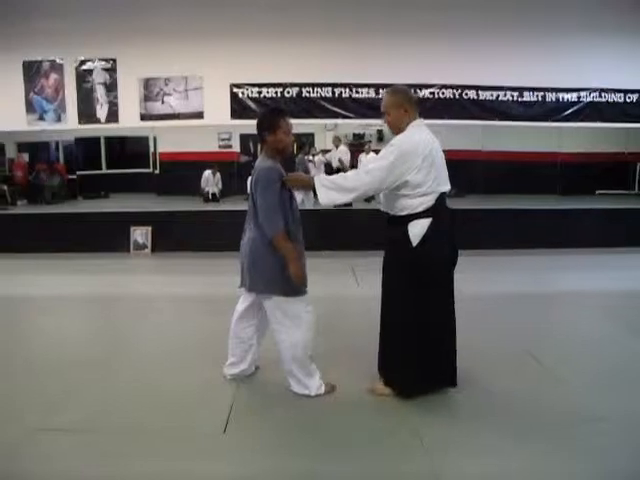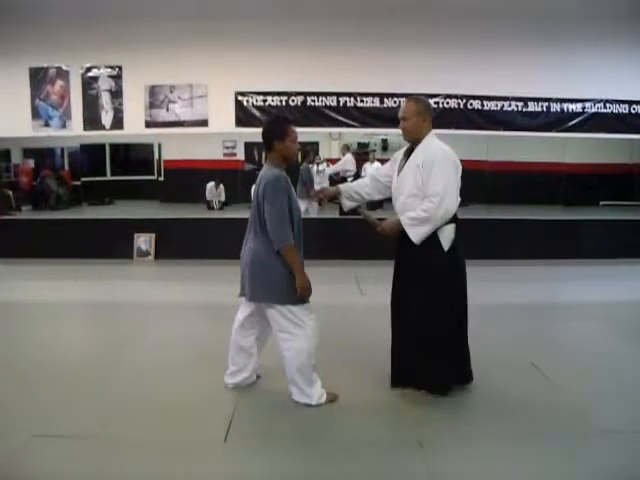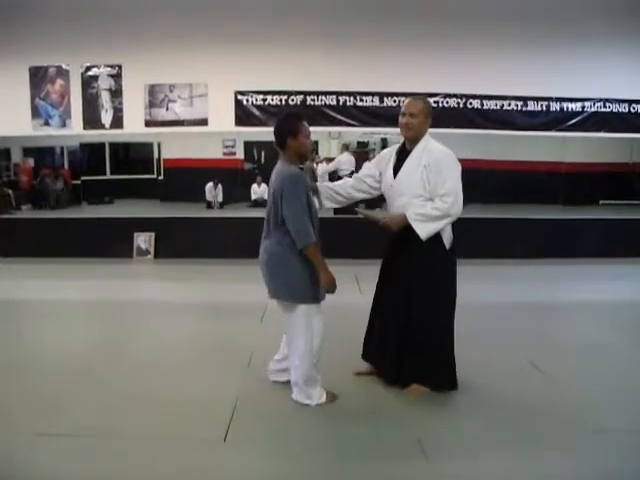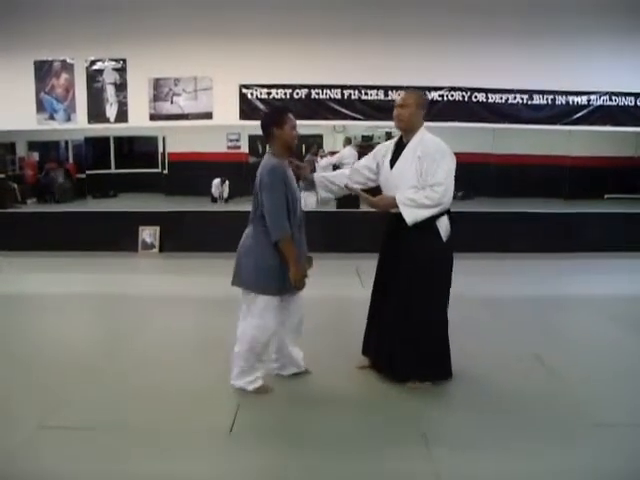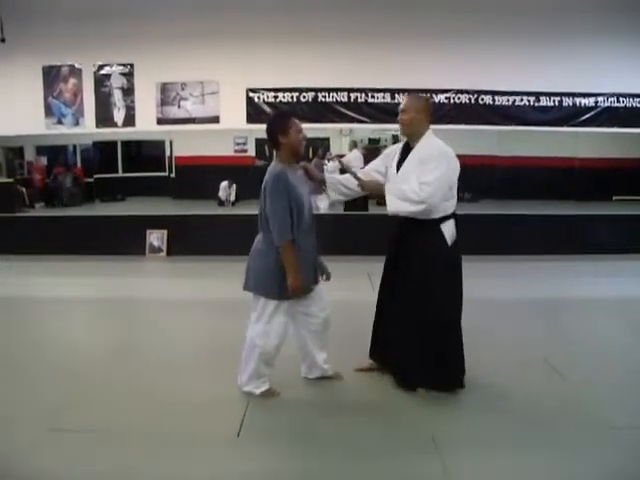
dt=0.7s
person 1, frame 1
left shoulder: (407, 145)
right shoulder: (424, 139)
left elbow: (367, 179)
left wrist: (312, 182)
left hip: (417, 235)
right hip: (431, 229)
left knee: (407, 308)
right knee: (429, 305)
left ankle: (403, 379)
right ankle: (433, 371)
person 1, frame 2
left shoulder: (439, 155)
right shoulder: (406, 155)
left elbow: (441, 206)
right elbow: (377, 182)
left wrist: (401, 223)
right wrist: (340, 190)
left hip: (435, 243)
right hip: (414, 240)
left knee: (434, 313)
right knee: (411, 309)
left ankle: (435, 377)
right ankle: (417, 371)
person 1, frame 3
left shoulder: (440, 157)
right shoulder: (389, 156)
left elbow: (450, 205)
right elbow: (359, 185)
left wrist: (406, 218)
right wrist: (318, 189)
left hip: (430, 243)
right hip: (401, 239)
left knee: (427, 312)
right knee: (390, 302)
left ankle: (431, 375)
right ankle: (382, 361)
person 1, frame 4
left shoulder: (435, 149)
right shoulder: (387, 149)
left elbow: (439, 195)
right elbow: (354, 176)
left wrist: (395, 201)
right wrist: (312, 178)
left hip: (428, 235)
right hip: (398, 231)
left knee: (423, 304)
right knee: (388, 295)
left ankle: (427, 368)
right ankle: (384, 356)
person 1, frame 5
left shoulder: (440, 153)
right shoulder: (395, 153)
left elbow: (426, 196)
right elbow: (363, 178)
left wrist: (384, 189)
right wrist: (322, 180)
left hip: (433, 239)
right hip: (406, 234)
left knee: (434, 309)
right knee: (395, 297)
left ankle: (439, 373)
right ankle: (387, 357)
person 2, frame 1
left shoulder: (267, 167)
right shoulder: (269, 171)
right elbow: (273, 225)
left wrist: (291, 255)
right wrist: (293, 261)
left hip: (257, 255)
right hip: (271, 258)
left knee: (249, 312)
right knee: (296, 320)
left ankle: (237, 366)
right ankle: (307, 383)
person 2, frame 2
left shoulder: (268, 175)
right shoulder: (277, 179)
right elbow: (281, 235)
left wrist: (294, 269)
right wrist: (299, 272)
left hip: (257, 263)
right hip: (272, 268)
left knee: (250, 322)
right knee: (300, 328)
left ankle: (238, 375)
right ankle: (309, 392)
person 2, frame 3
left shoulder: (283, 172)
right shoulder: (292, 177)
right elbow: (301, 231)
left wrist: (317, 267)
right wrist: (323, 269)
left hip: (282, 259)
right hip: (290, 263)
left knee: (297, 323)
right knee: (306, 328)
left ankle: (281, 370)
right ankle: (307, 392)
person 2, frame 4
left shoulder: (282, 166)
right shoulder: (273, 170)
right elbow: (277, 226)
left wrist: (300, 255)
right wrist: (295, 264)
left hip: (280, 257)
right hip: (265, 259)
left knee: (290, 314)
right knee: (260, 321)
left ankle: (288, 363)
right ankle: (245, 377)
person 2, frame 5
left shoulder: (297, 172)
right shoulder: (278, 177)
right elbow: (280, 232)
left wrist: (314, 261)
right wrist: (292, 272)
left hip: (300, 260)
right hip: (276, 264)
left knee: (316, 315)
right knee: (269, 326)
left ankle: (317, 368)
right ankle: (253, 381)
